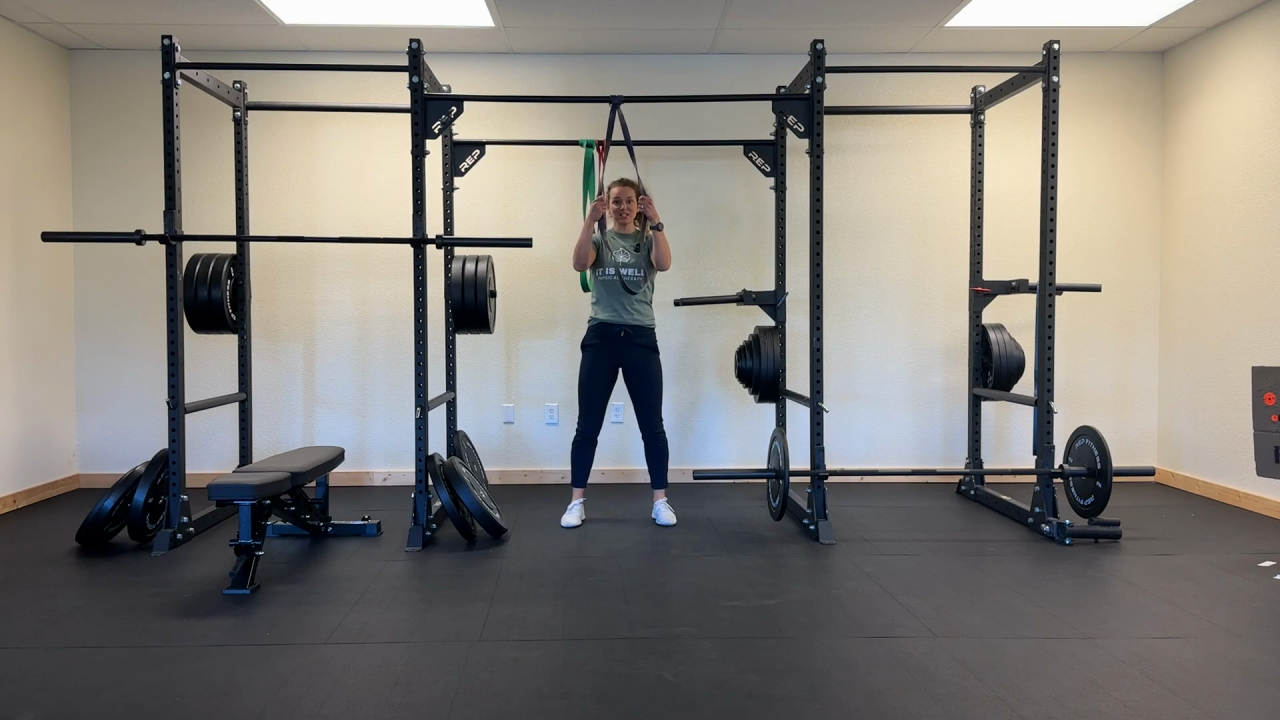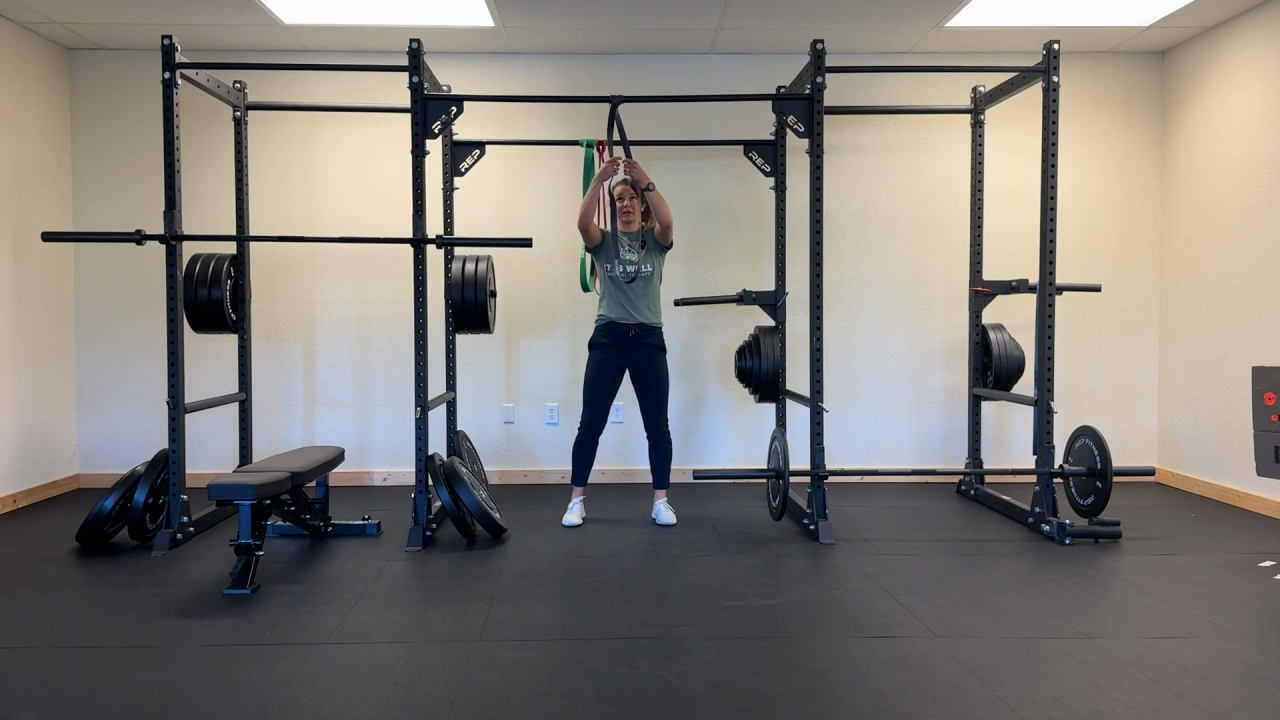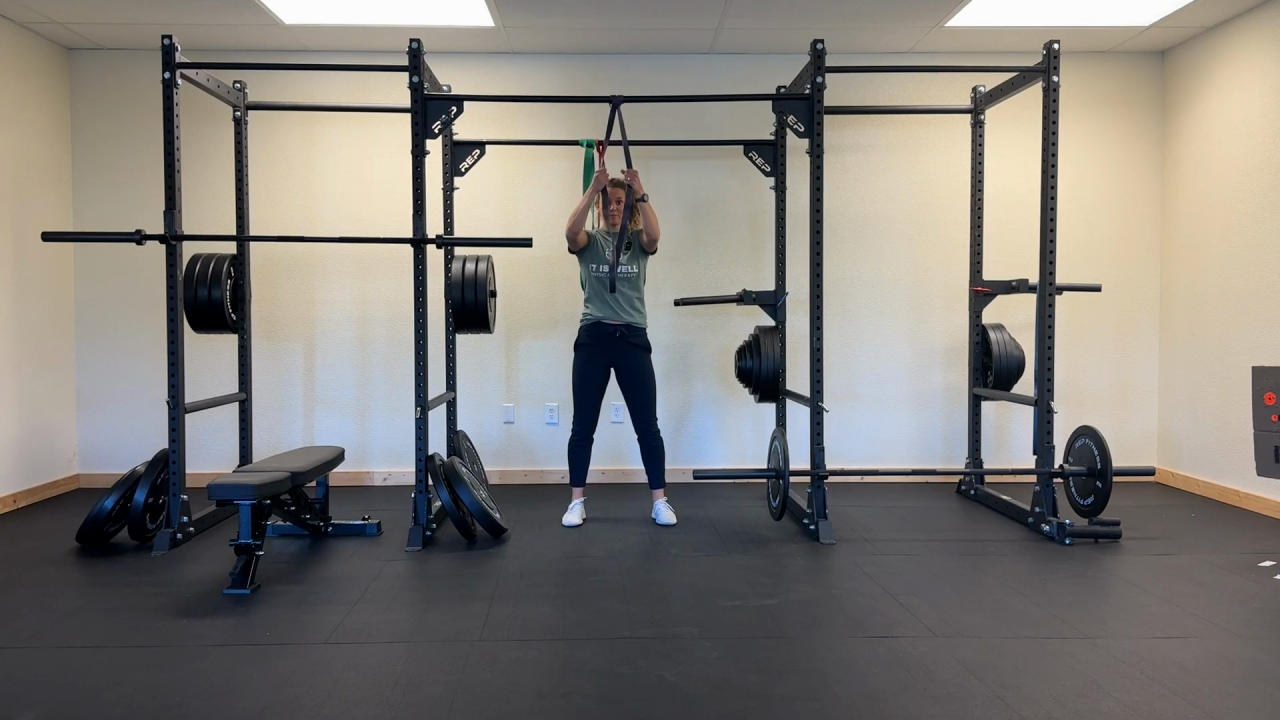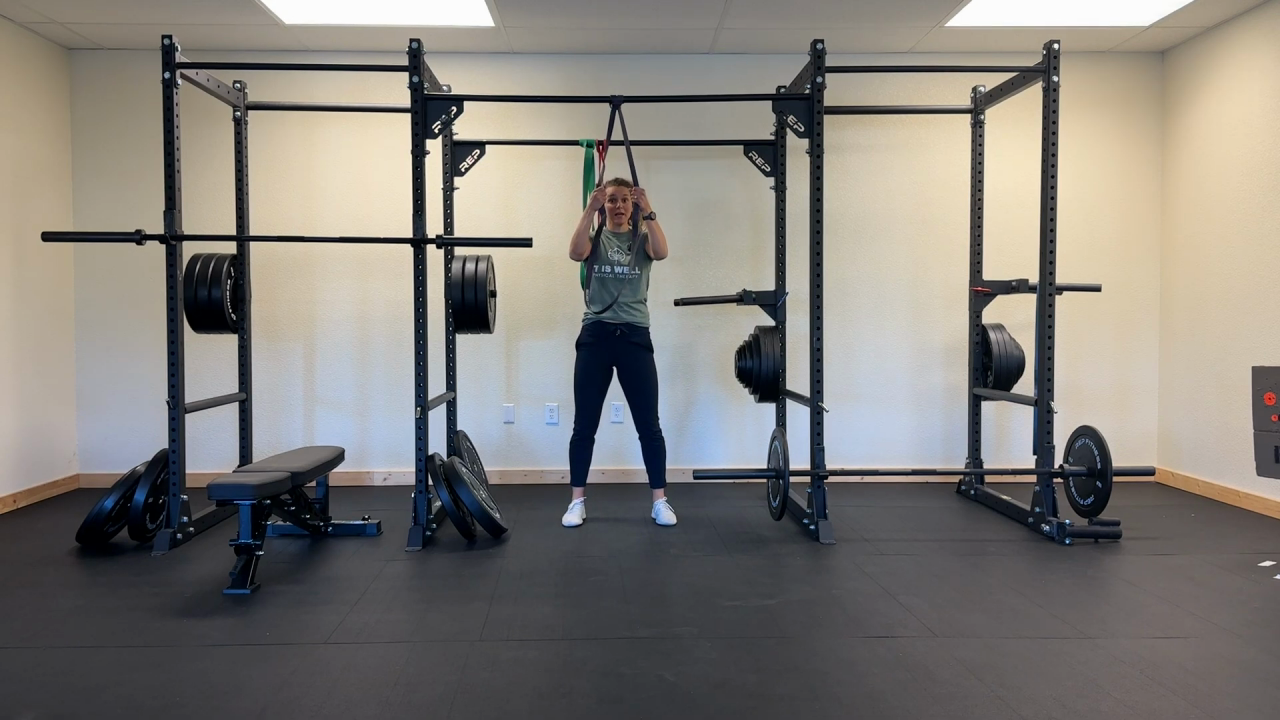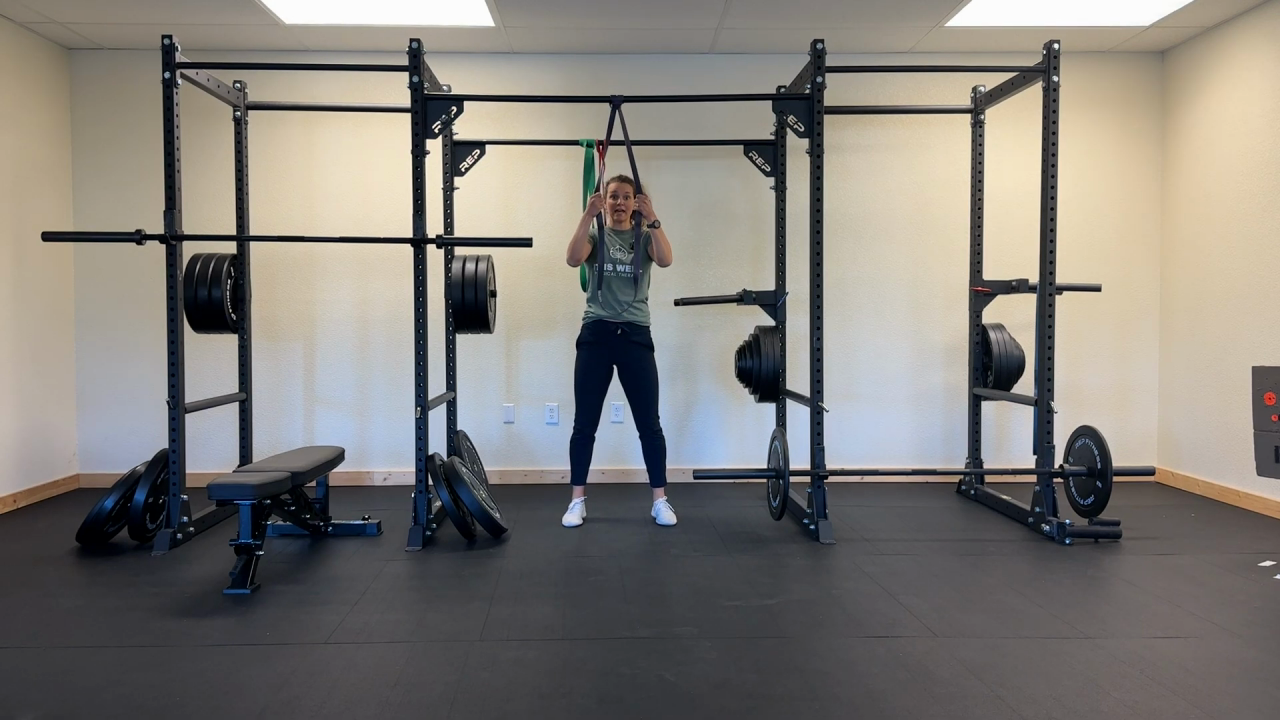
dt=1s
person 1, frame 1
left shoulder: (648, 240)
right shoulder: (599, 240)
left elbow: (664, 265)
right elbow: (579, 264)
left wrist: (656, 222)
right wrist: (590, 220)
left hip: (641, 339)
right hip: (600, 338)
left knee: (652, 425)
right knee: (588, 426)
left ankle: (660, 501)
right ankle: (577, 502)
person 1, frame 2
left shoulder: (655, 240)
right shoulder: (603, 241)
left elbow: (667, 221)
right elbow: (583, 222)
left wrist: (646, 182)
right wrist: (599, 180)
left hip: (648, 339)
right hip: (608, 338)
left knee: (657, 426)
right knee: (590, 424)
left ankle: (661, 501)
right ankle: (576, 501)
person 1, frame 3
left shoulder: (637, 238)
right shoulder: (590, 240)
left elbow: (654, 236)
right elbow: (571, 234)
left wrist: (641, 193)
right wrist: (591, 190)
left hip: (633, 339)
right hip: (593, 338)
left knee: (647, 425)
right knee: (583, 425)
left ankle: (659, 501)
right ankle: (577, 501)
person 1, frame 4
left shoulder: (642, 240)
right shoulder: (594, 239)
left elbow: (662, 252)
right elbow: (575, 253)
left wrist: (647, 210)
right wrist: (590, 209)
left hip: (635, 337)
right hip: (595, 336)
left knee: (648, 424)
right knee: (584, 424)
left ankle: (660, 501)
right ankle: (577, 501)
person 1, frame 5
left shoulder: (645, 237)
right shoulder: (594, 235)
left elbow: (666, 260)
right elbow: (572, 260)
left wrist: (652, 220)
right wrist: (587, 217)
left hip: (635, 336)
right hip: (595, 334)
left knee: (649, 423)
right knee: (585, 423)
left ankle: (660, 501)
right ankle: (577, 501)
